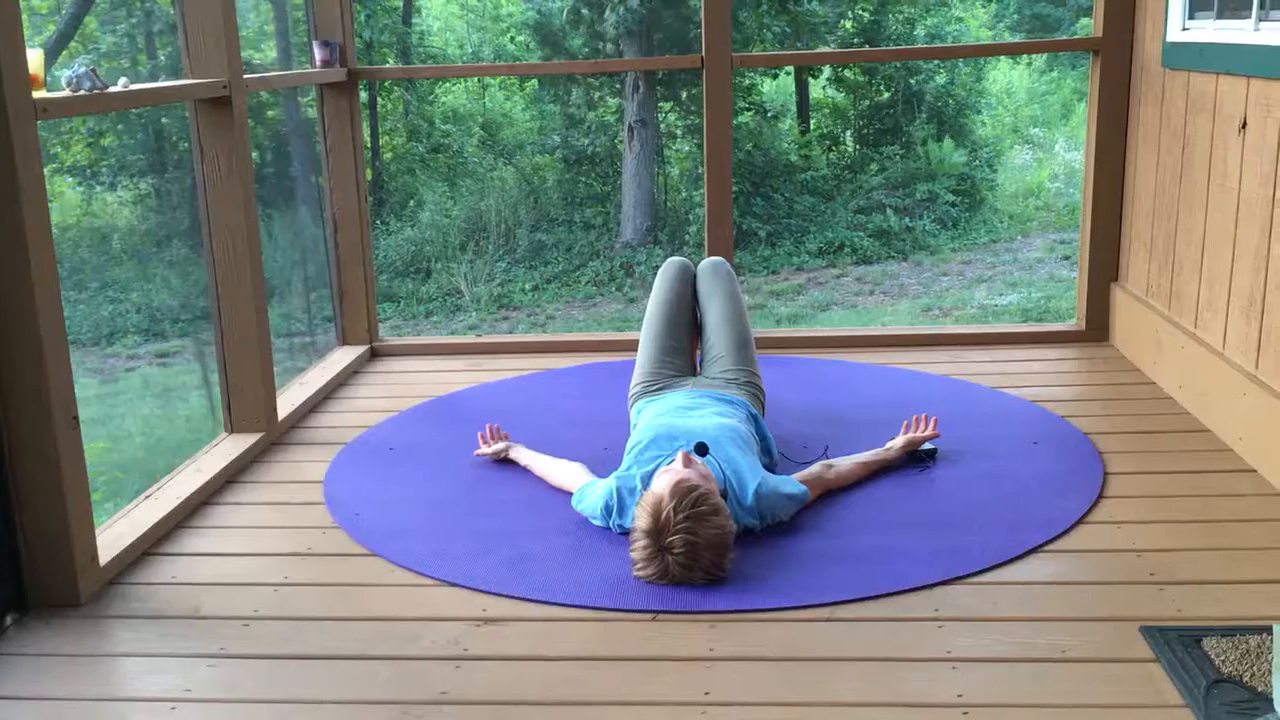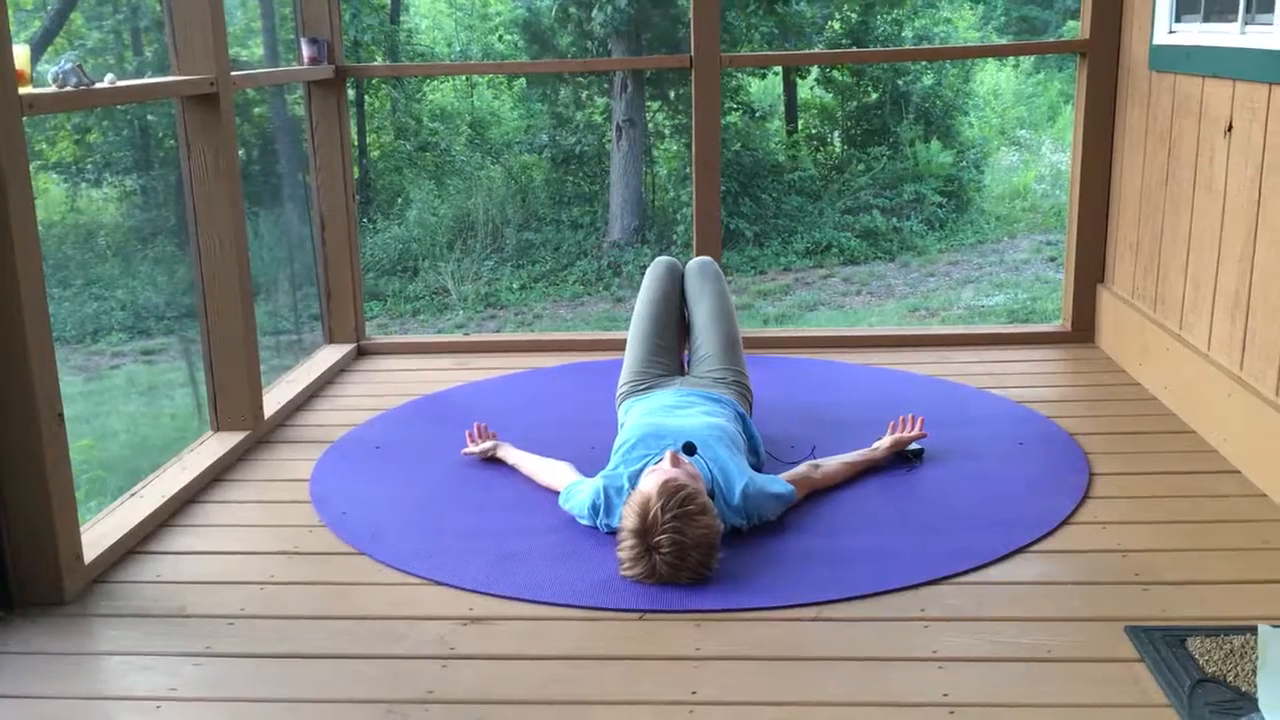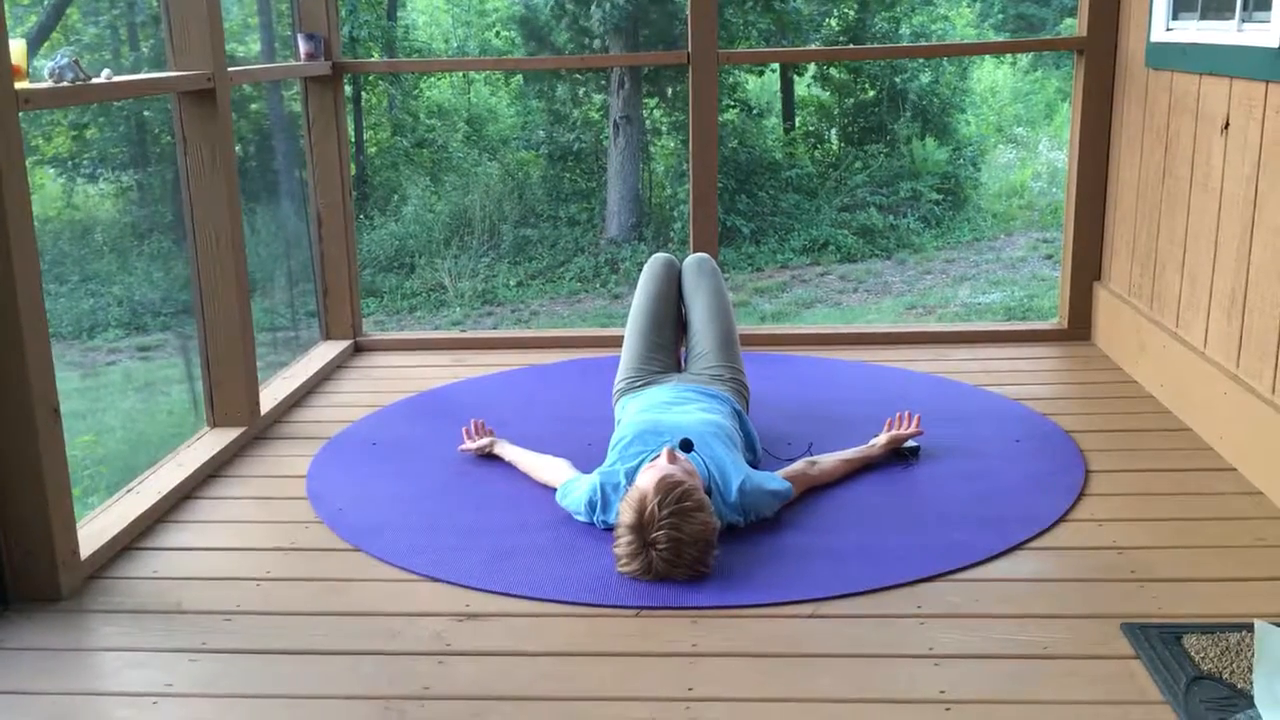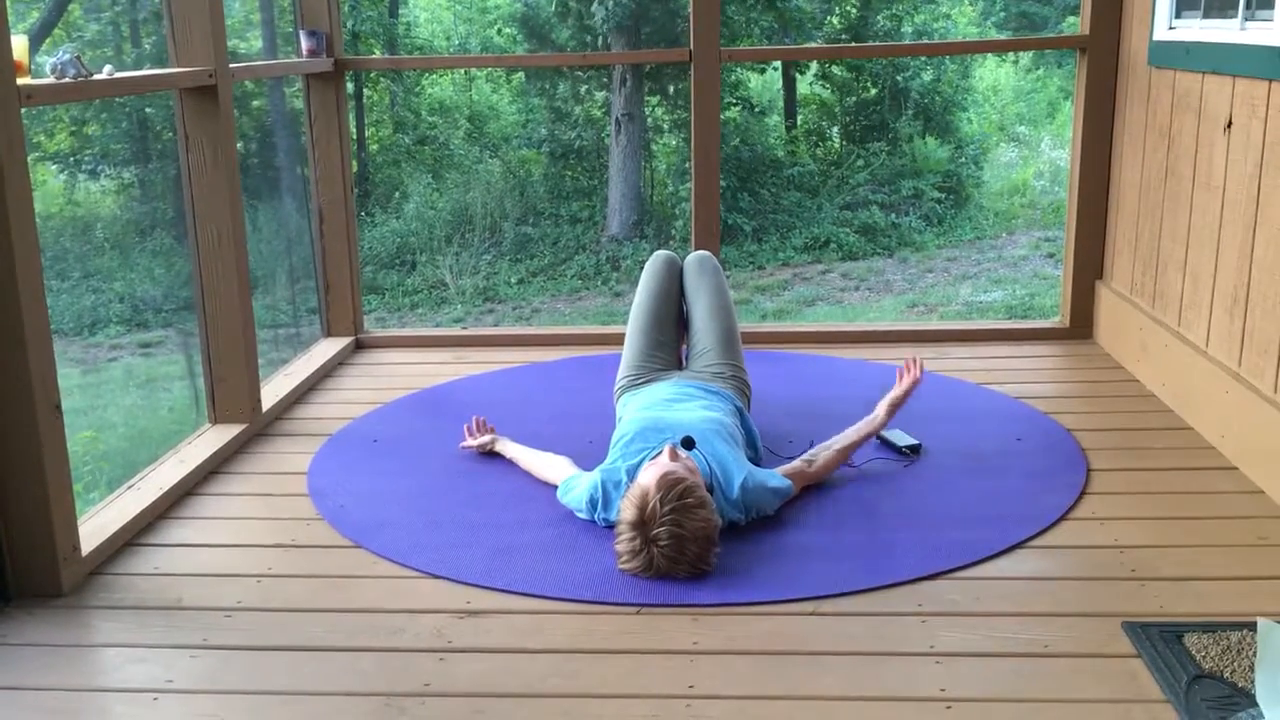
dt=0.5s
person 1, frame 1
left shoulder: (617, 504)
right shoulder: (756, 501)
left elbow: (572, 473)
right elbow: (824, 473)
left wrist: (513, 450)
right wrist: (893, 450)
left hip: (656, 398)
right hip: (733, 399)
left knee: (676, 268)
right knee: (713, 267)
person 1, frame 2
left shoulder: (606, 503)
right shoulder: (744, 500)
left elbow: (560, 474)
right elbow: (812, 472)
left wrist: (500, 449)
right wrist: (880, 451)
left hip: (644, 396)
right hip: (721, 398)
left knee: (665, 267)
right knee: (702, 267)
person 1, frame 3
left shoulder: (601, 501)
right shoulder: (740, 497)
left elbow: (558, 470)
right elbow: (808, 470)
left wrist: (497, 445)
right wrist: (877, 446)
left hip: (641, 395)
right hip: (717, 396)
left knee: (661, 264)
right knee: (699, 264)
person 1, frame 4
left shoulder: (602, 498)
right shoulder: (741, 495)
left elbow: (561, 468)
right elbow: (810, 466)
left wrist: (500, 443)
right wrist: (885, 411)
left hip: (641, 390)
right hip: (718, 392)
left knee: (663, 263)
right knee: (701, 262)
